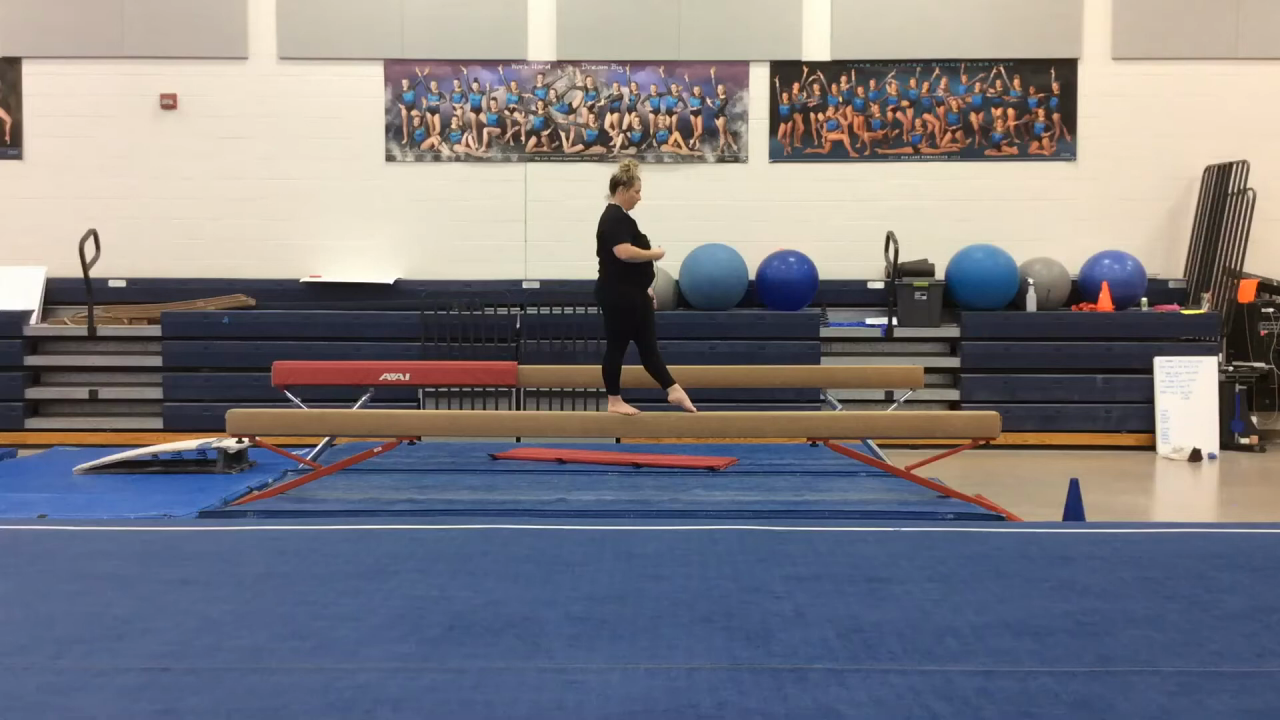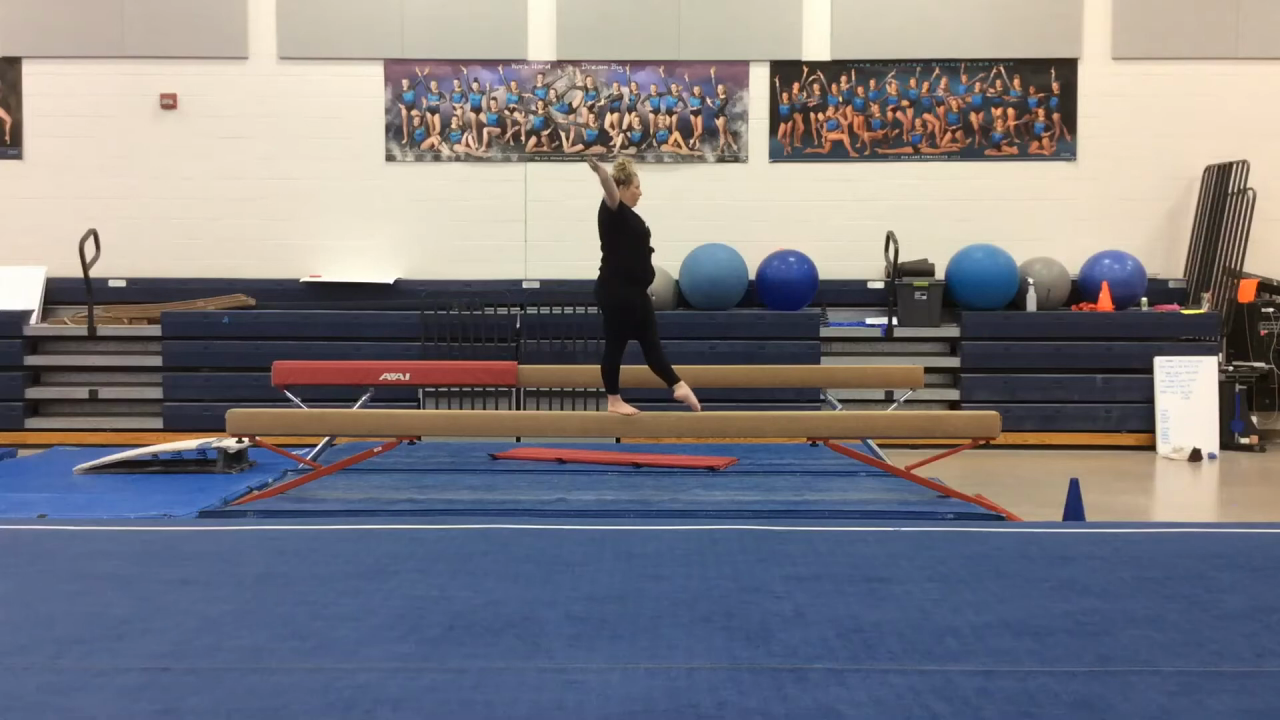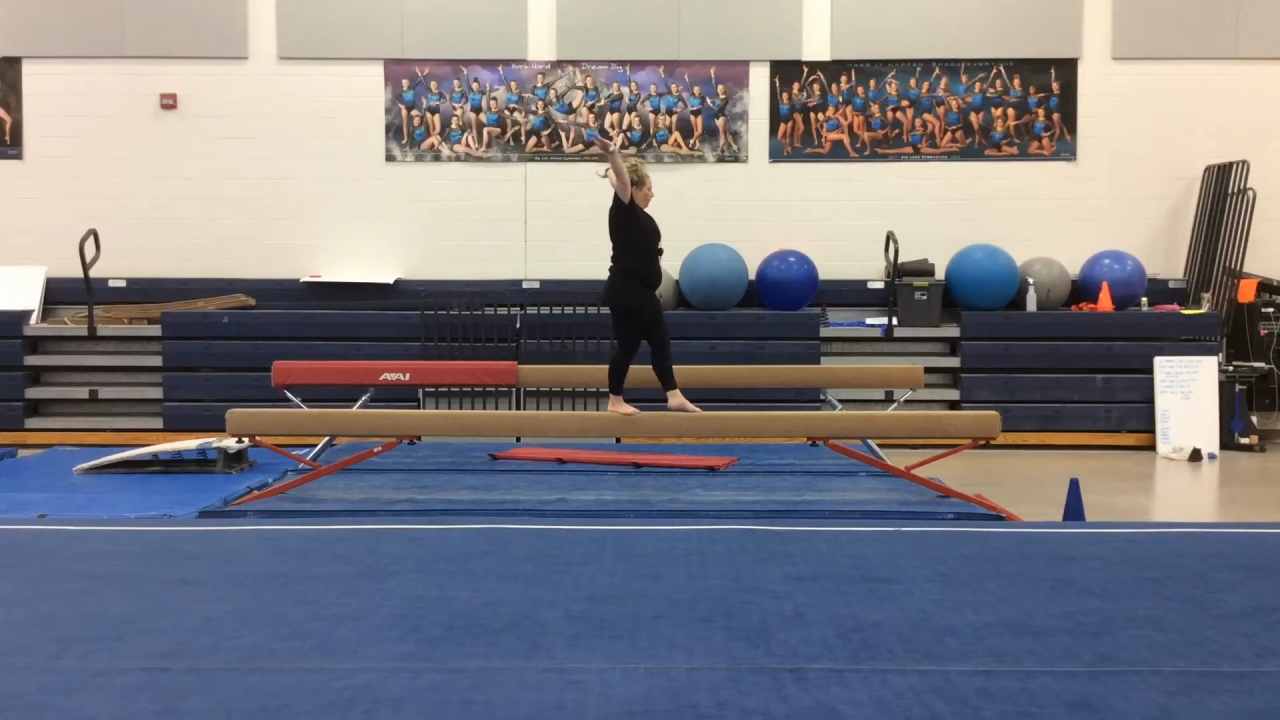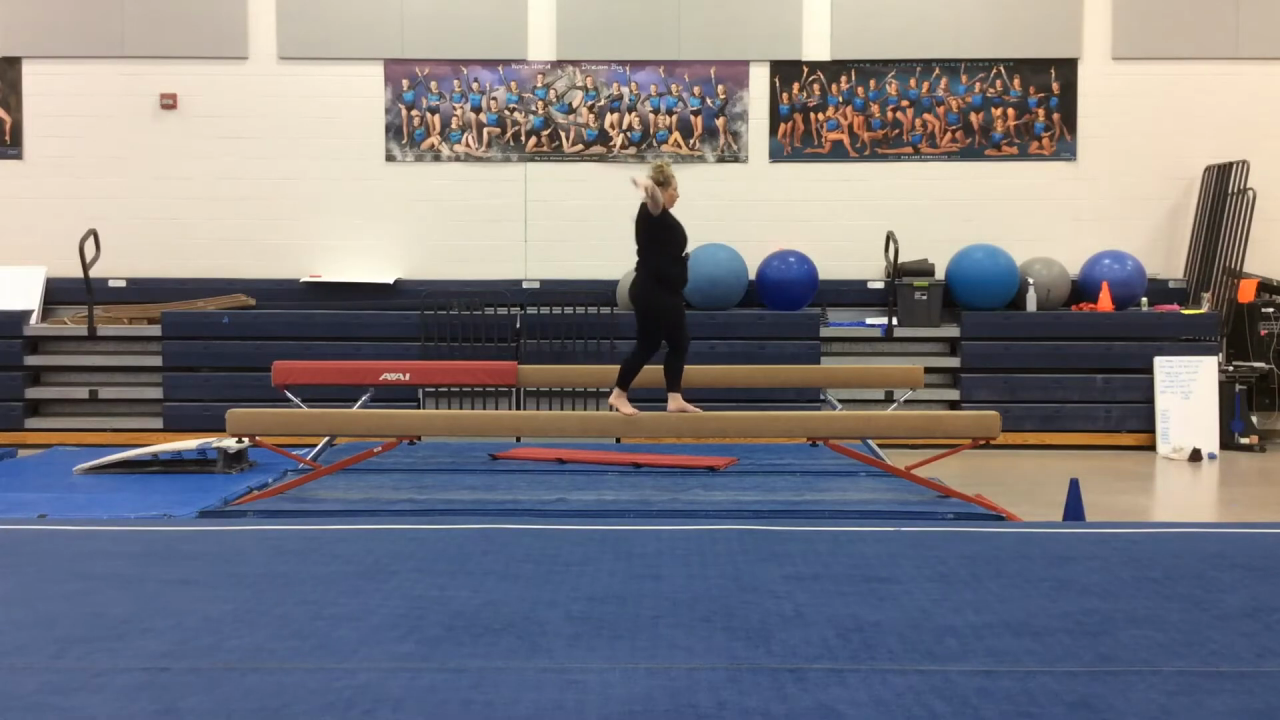
dt=0.7s
person 1, frame 1
left shoulder: (620, 217)
right shoulder: (614, 218)
right elbow: (624, 253)
left wrist: (645, 288)
right wrist: (655, 254)
left hip: (632, 295)
right hip: (617, 296)
left knee: (648, 346)
right knee: (617, 346)
left ankle: (674, 391)
right ankle: (614, 402)
person 1, frame 2
left shoulder: (626, 211)
right shoulder: (612, 209)
right elbow: (610, 191)
right wrist: (601, 170)
left hip: (635, 291)
right hip: (616, 292)
left knee: (651, 342)
right knee: (616, 345)
left ankle: (679, 387)
right ankle: (614, 400)
person 1, frame 3
left shoulder: (636, 213)
right shoulder: (624, 211)
left elbow: (621, 182)
right elbow: (624, 182)
left wrist: (612, 172)
right wrist: (613, 154)
left hip: (641, 292)
right hip: (625, 291)
left knee: (660, 341)
right knee: (627, 345)
left ankle: (674, 397)
right ankle: (615, 401)
person 1, frame 4
left shoulder: (661, 215)
right shoulder: (652, 212)
right elbow: (654, 199)
left wrist: (651, 187)
right wrist: (648, 186)
left hip: (665, 292)
right hip: (651, 292)
left knee: (679, 343)
right knee: (647, 346)
left ankle: (675, 399)
right ankle: (618, 395)
